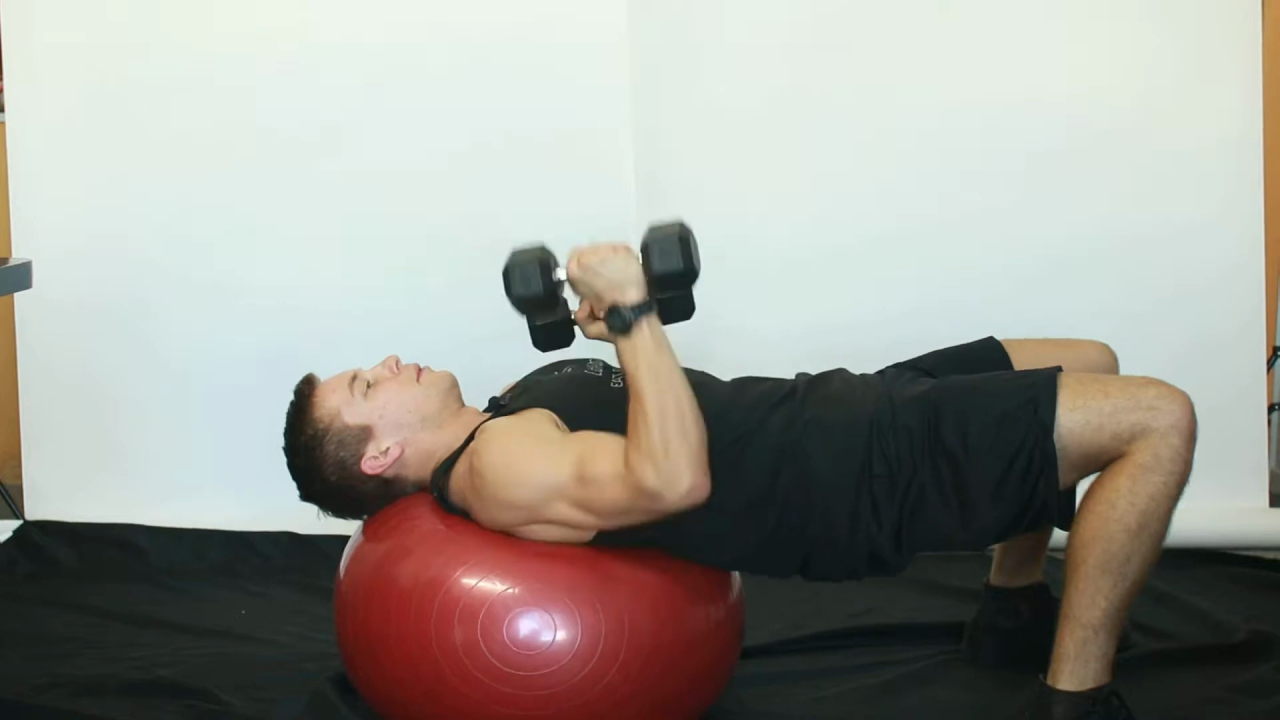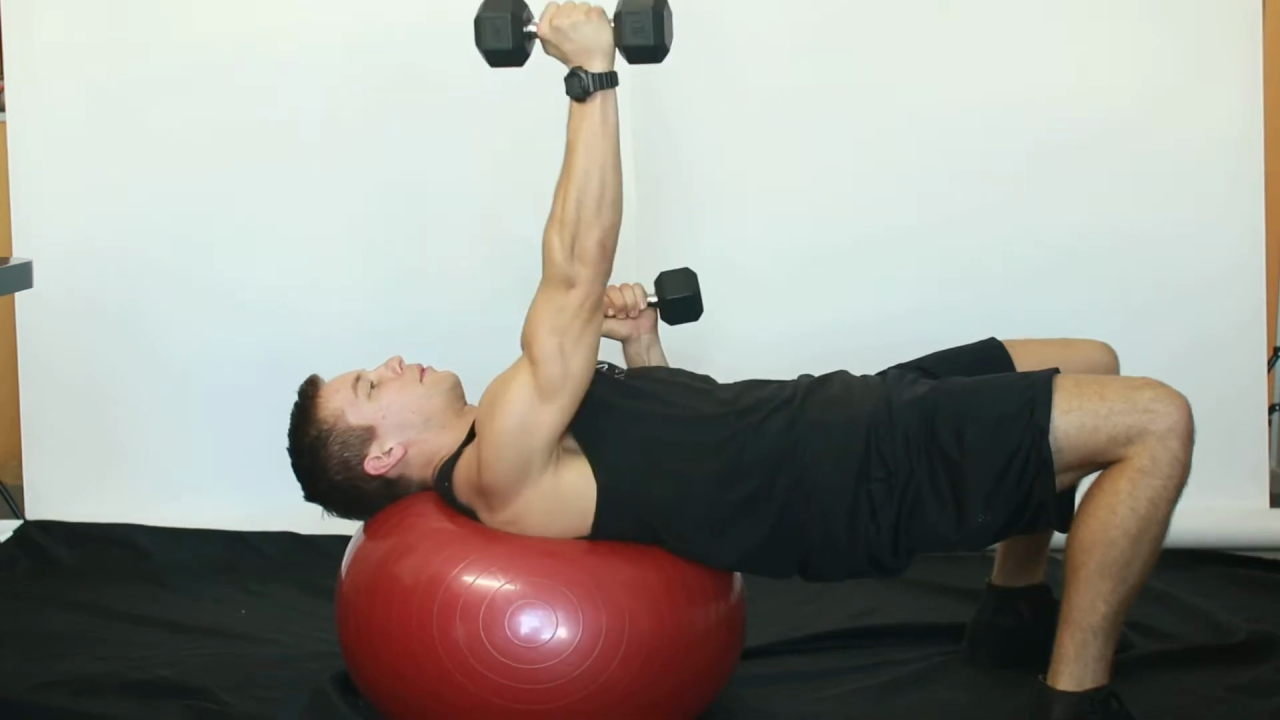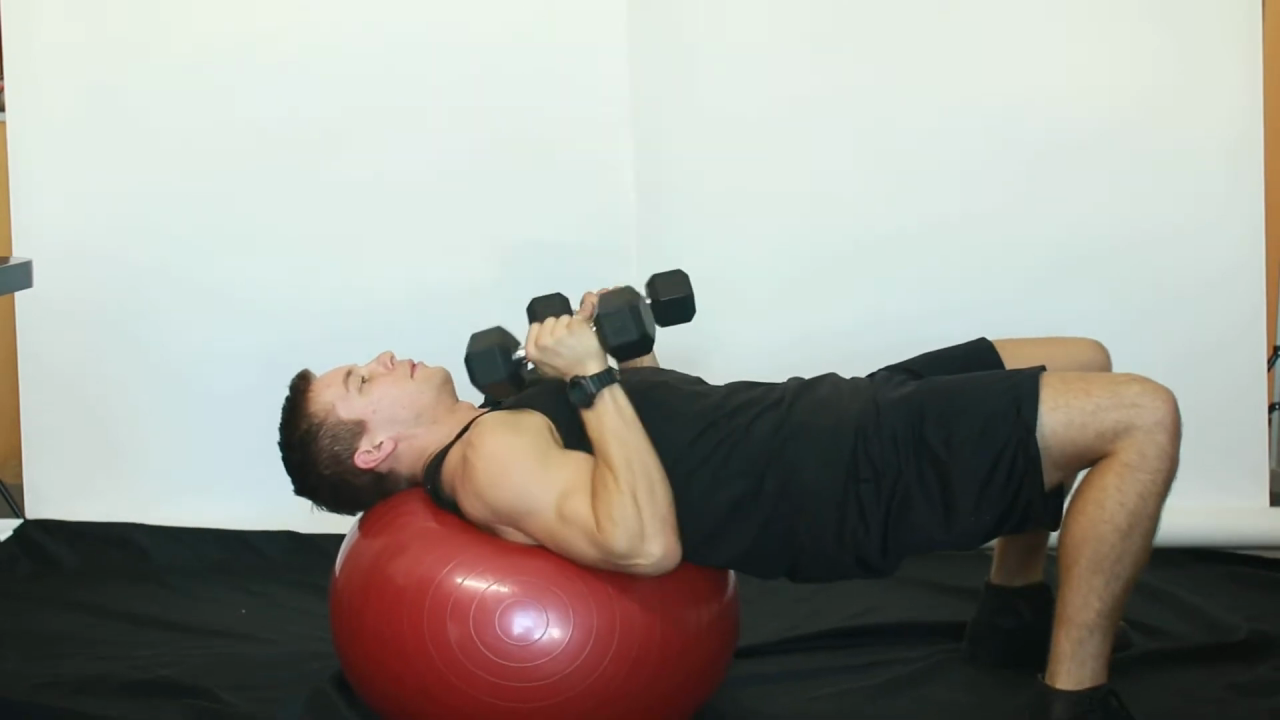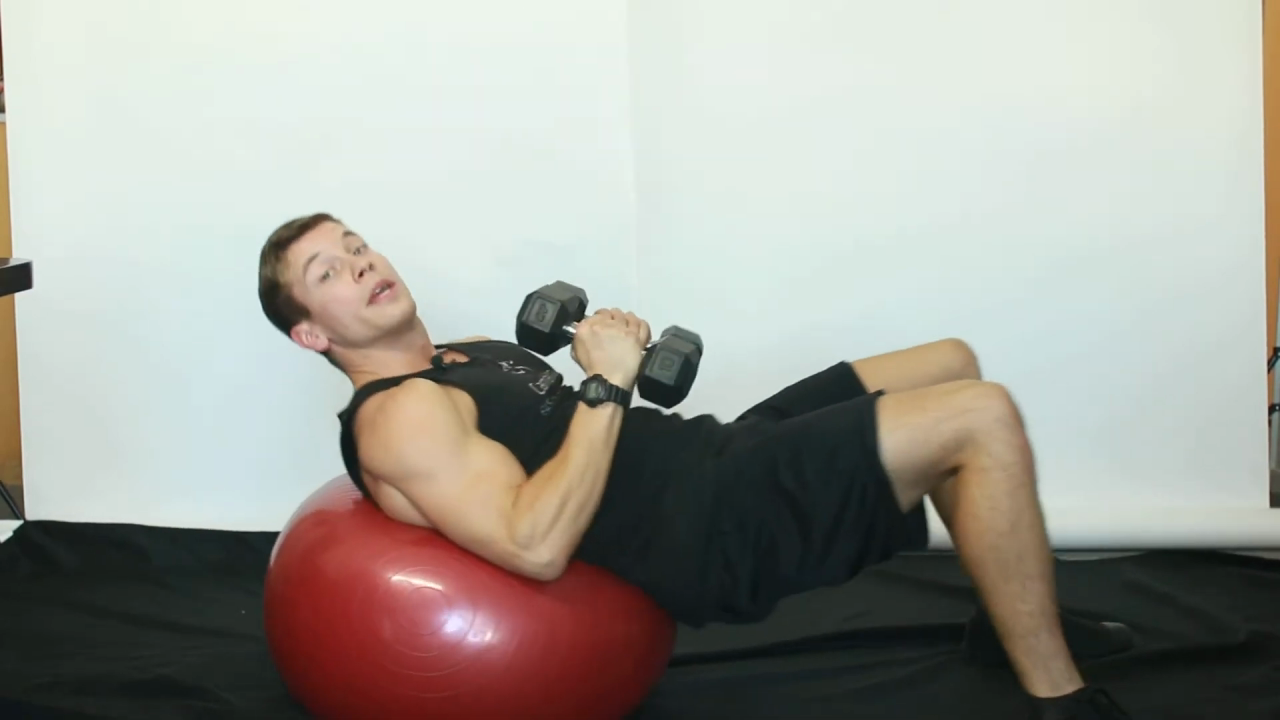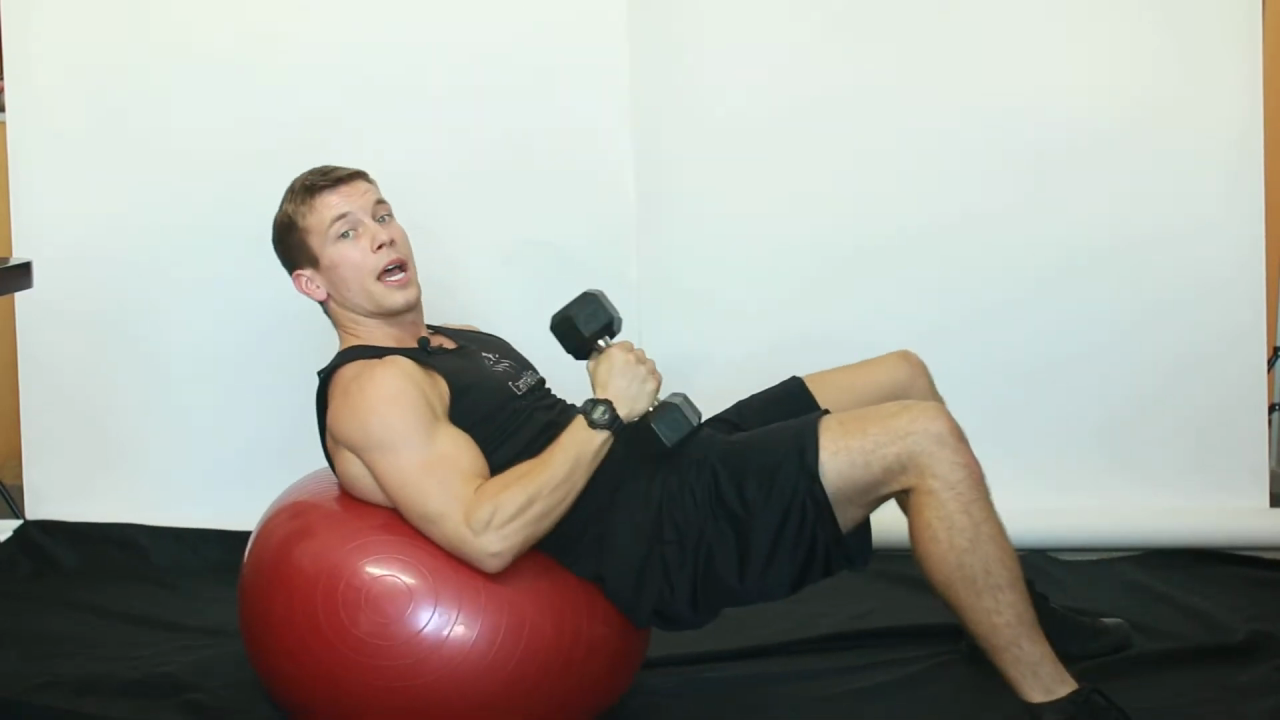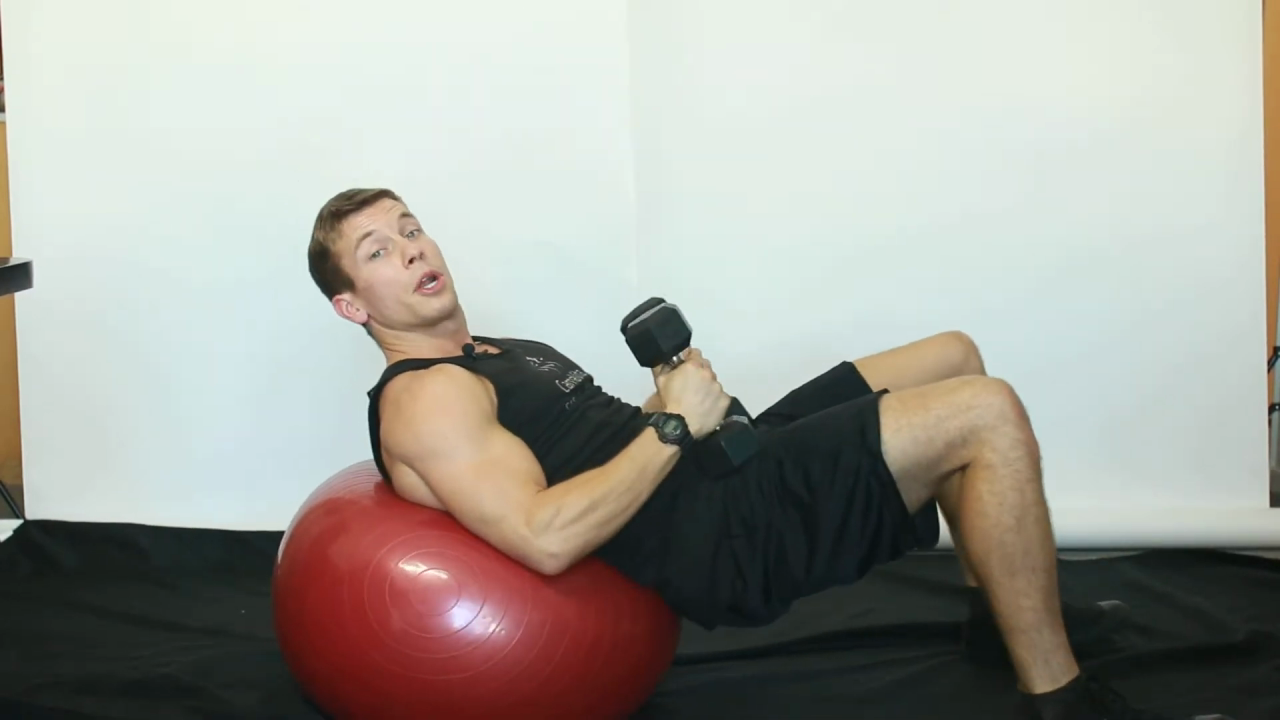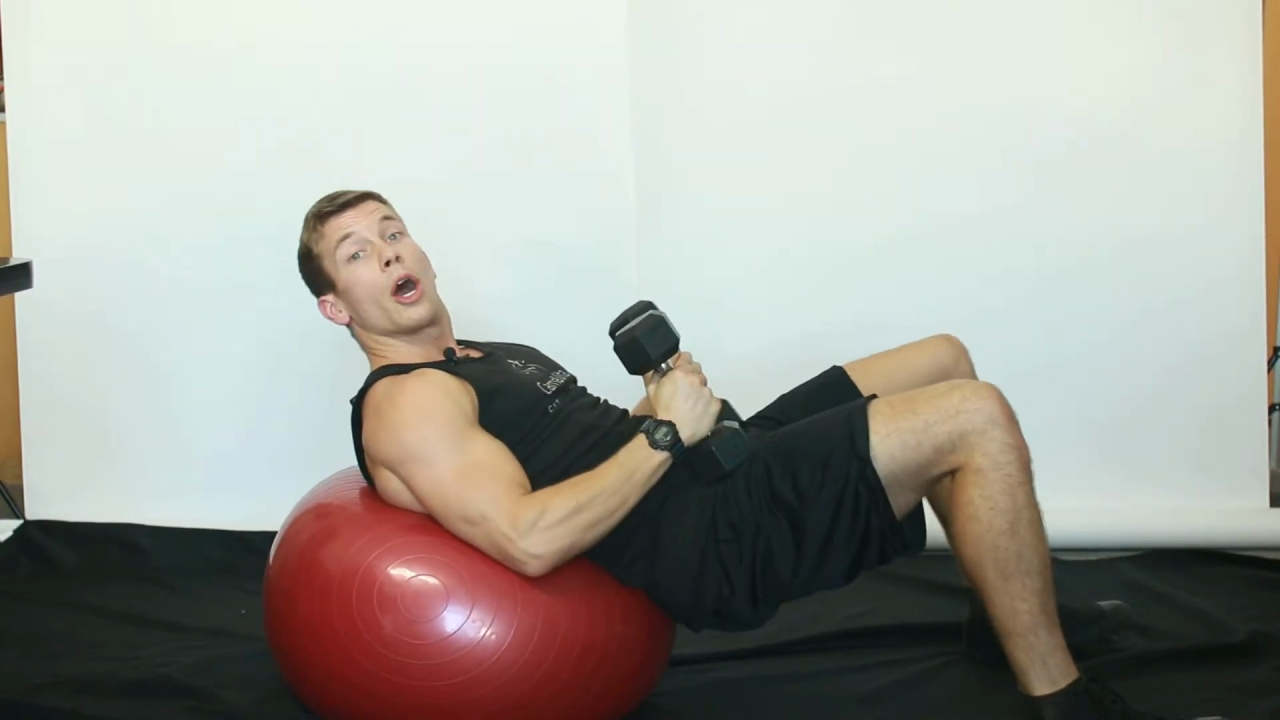
dt=0.7s
person 1, frame 1
left shoulder: (501, 429)
right shoulder: (498, 468)
right elbow: (676, 479)
left wrist: (627, 321)
right wrist: (629, 309)
left hip: (838, 418)
right hip: (854, 480)
left knee: (1089, 365)
right knee: (1157, 419)
left ankle: (1014, 611)
person 1, frame 2
left shoulder: (515, 441)
right shoulder: (502, 466)
right elbow: (575, 277)
left wrist: (639, 344)
right wrist: (593, 76)
left hip: (841, 424)
right hip: (854, 481)
left knee: (1090, 364)
right knee: (1155, 421)
left ankle: (1016, 611)
person 1, frame 3
left shoulder: (496, 427)
right shoulder: (487, 467)
right elbow: (648, 544)
left wrist: (615, 359)
right wrist: (594, 375)
left hip: (828, 421)
right hip: (843, 482)
left knee: (1083, 364)
right knee: (1141, 417)
left ankle: (1013, 610)
person 1, frame 4
left shoulder: (460, 358)
right shoulder: (397, 419)
right elbow: (537, 544)
left wrist: (613, 367)
right wrist: (605, 388)
left hip: (711, 462)
right hip: (715, 533)
left knee: (948, 364)
right knee: (982, 416)
left ankle: (1015, 617)
person 1, frame 5
left shoulder: (445, 346)
right shoulder: (373, 389)
right elbow: (489, 536)
left wrist: (617, 395)
right wrist: (606, 411)
left hip: (672, 474)
right hip: (661, 535)
left knee: (903, 376)
right knee: (926, 443)
left ankle: (1011, 608)
person 1, frame 6
left shoulder: (490, 357)
right shoulder: (424, 398)
right elbow: (548, 537)
left wrist: (664, 399)
right wrist: (672, 426)
left hip: (721, 474)
right hip: (721, 532)
left knee: (953, 355)
right knee: (989, 412)
left ankle: (1005, 609)
person 1, frame 7
left shoulder: (483, 359)
right shoulder: (406, 404)
right elbow: (532, 538)
left wrist: (654, 404)
right wrist: (663, 433)
left hip: (713, 474)
right hip: (709, 536)
left knee: (944, 359)
right knee: (977, 419)
left ankle: (1008, 613)
